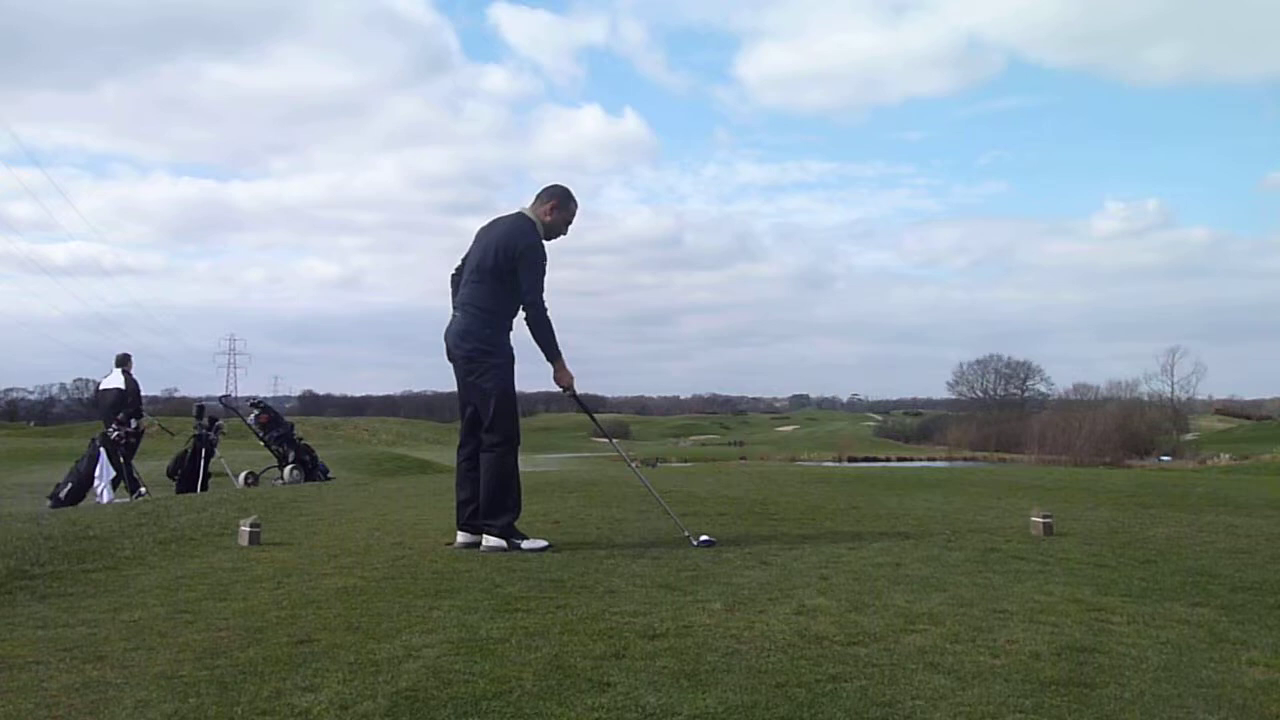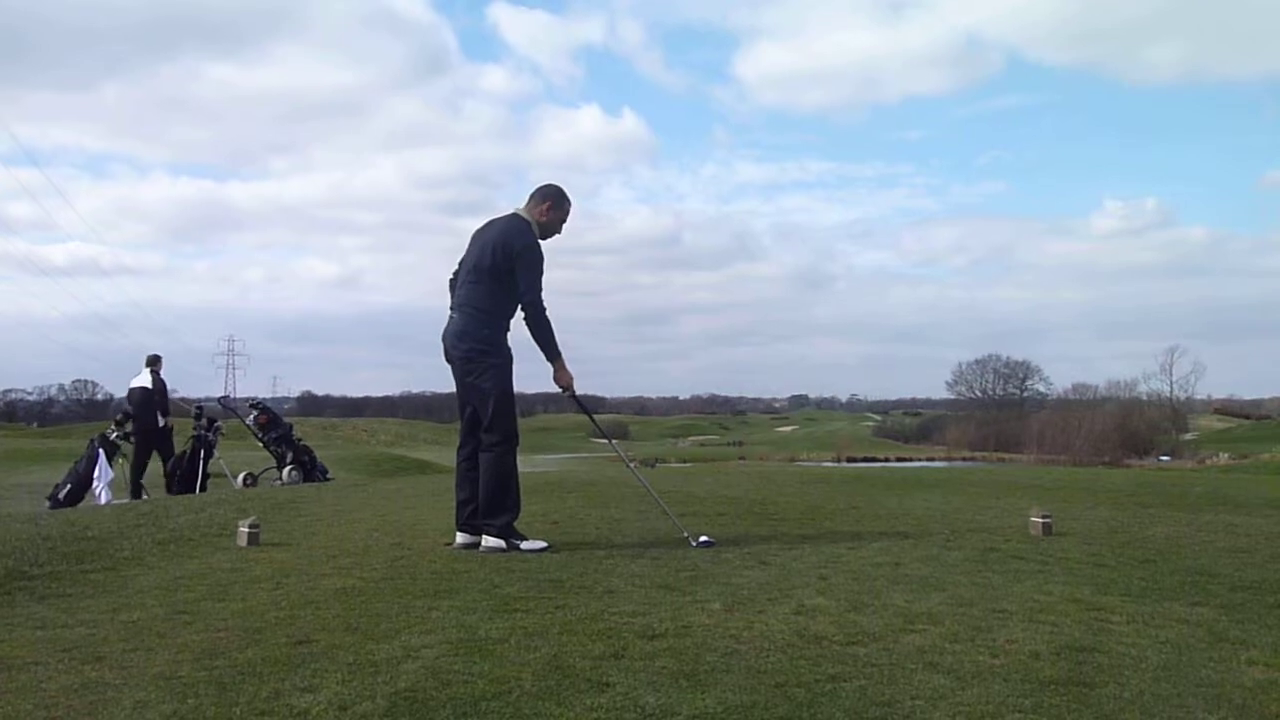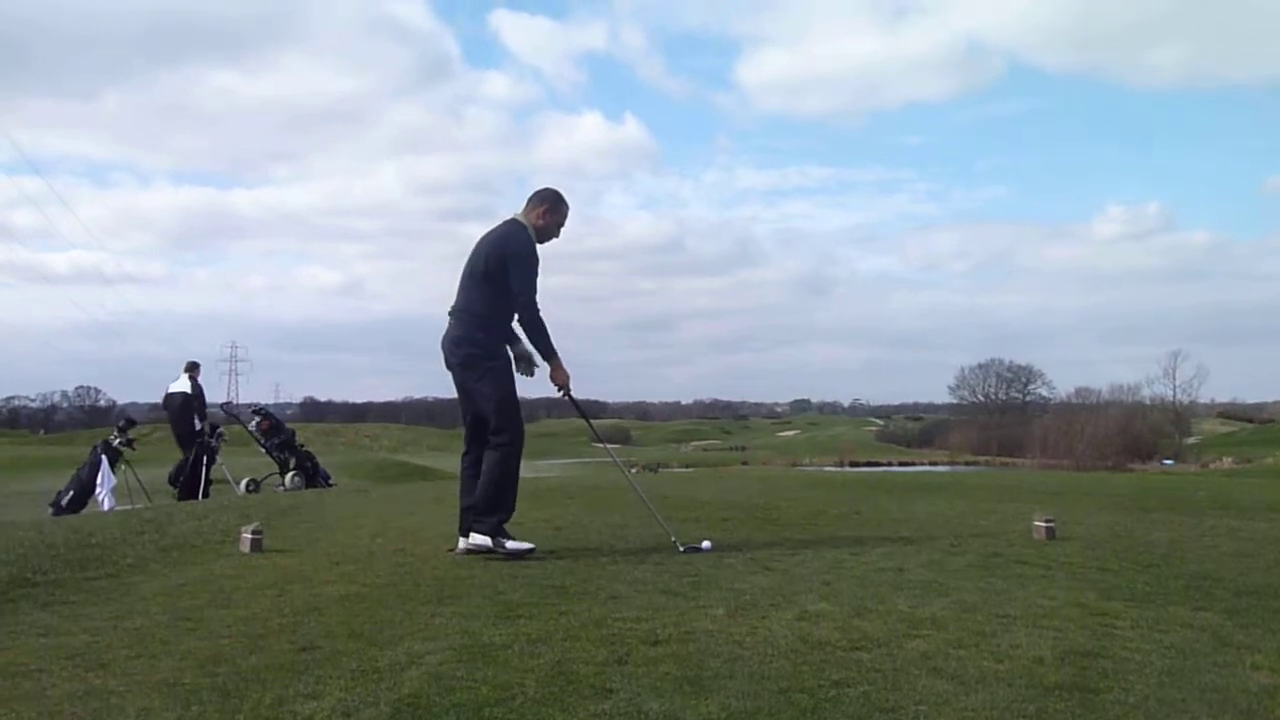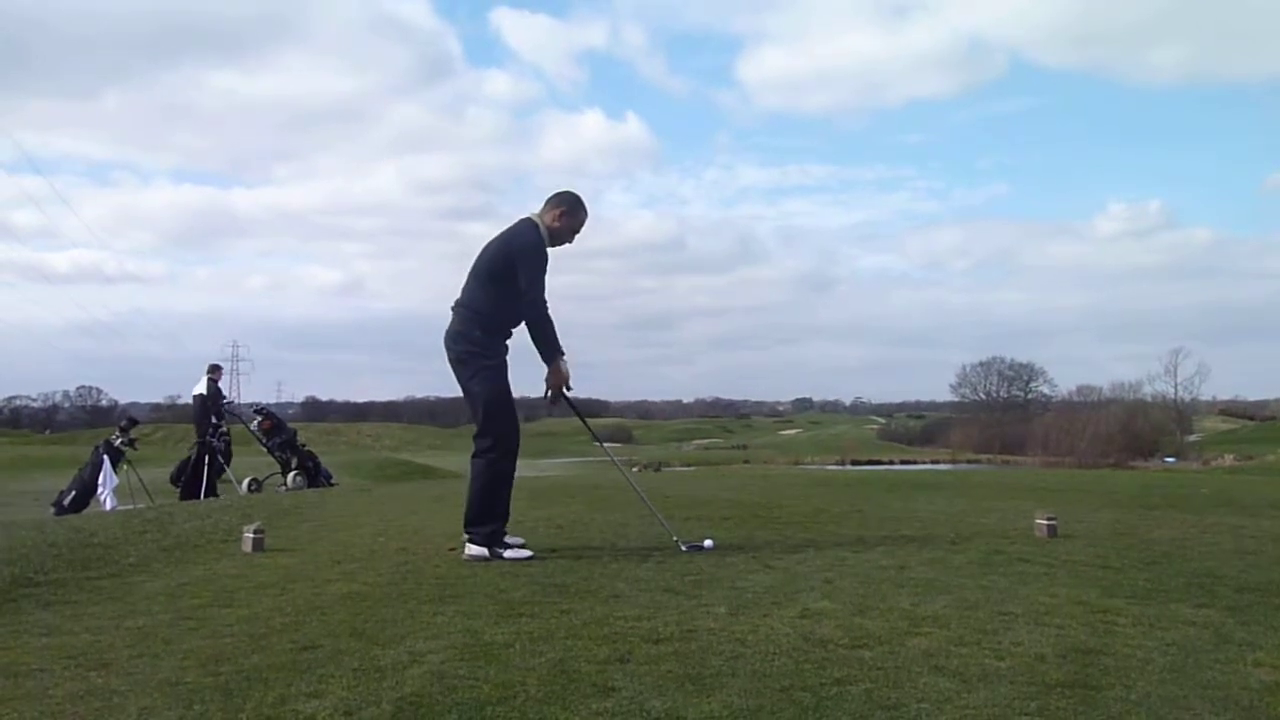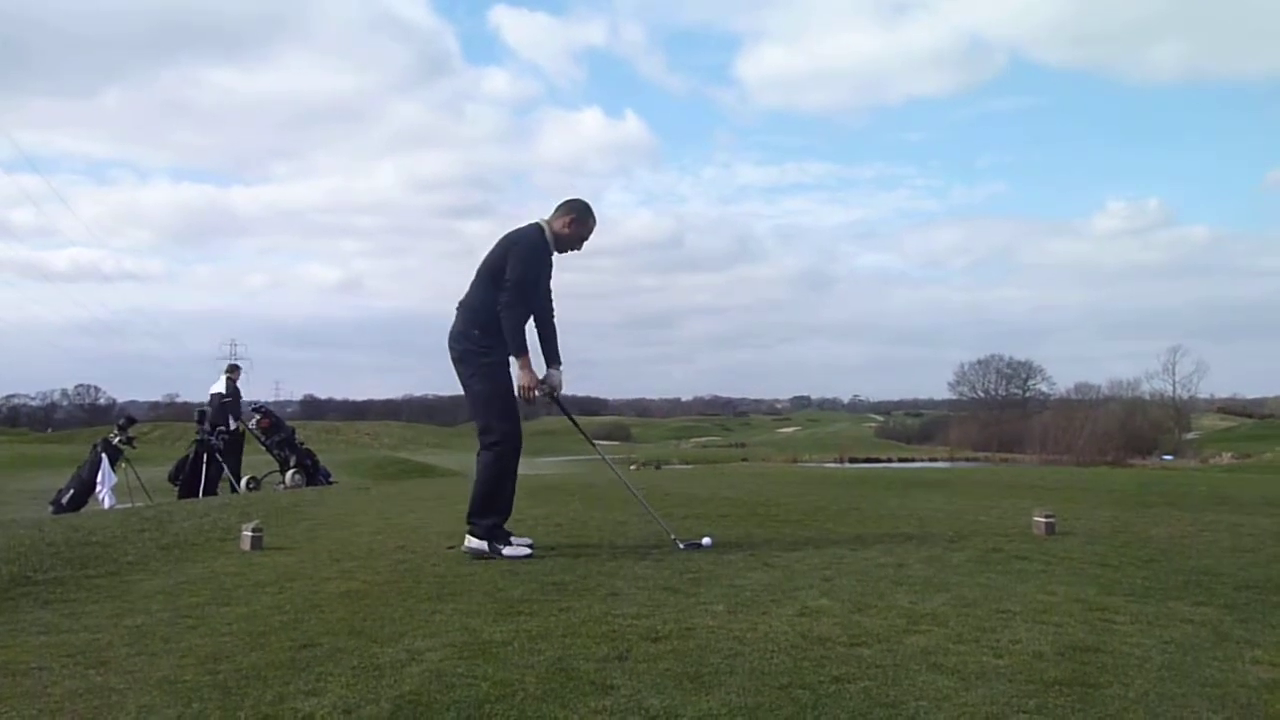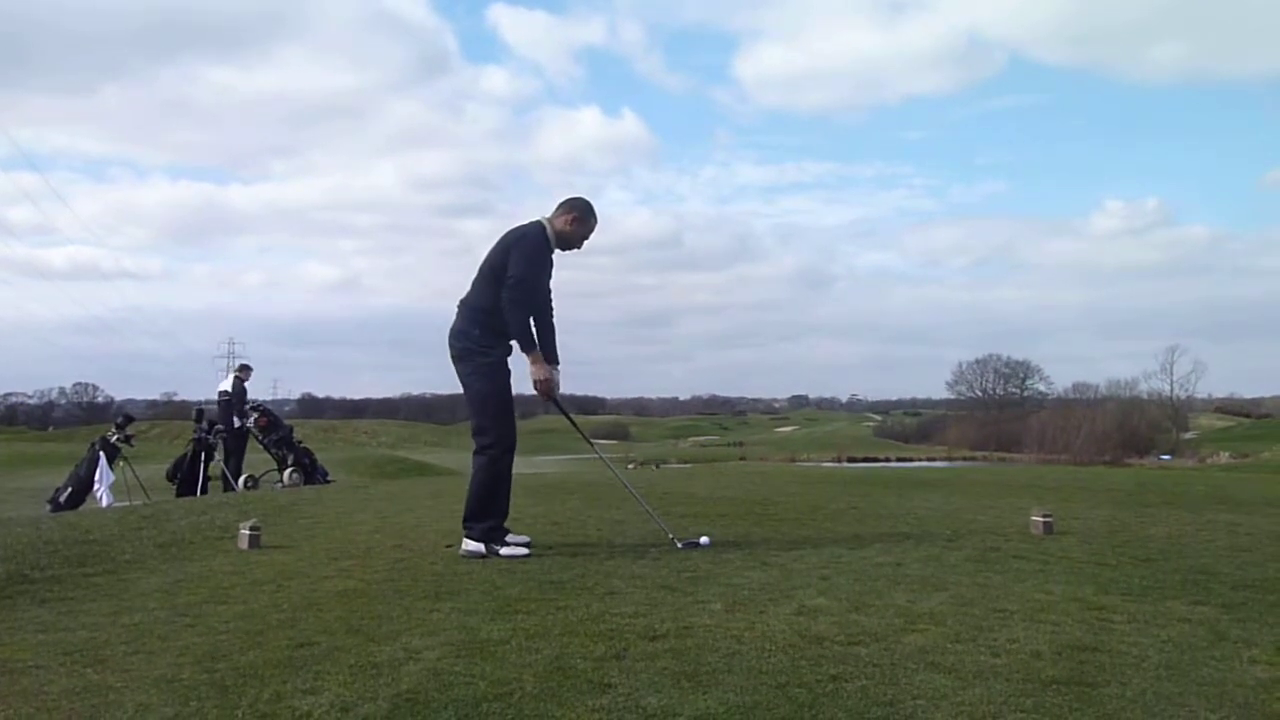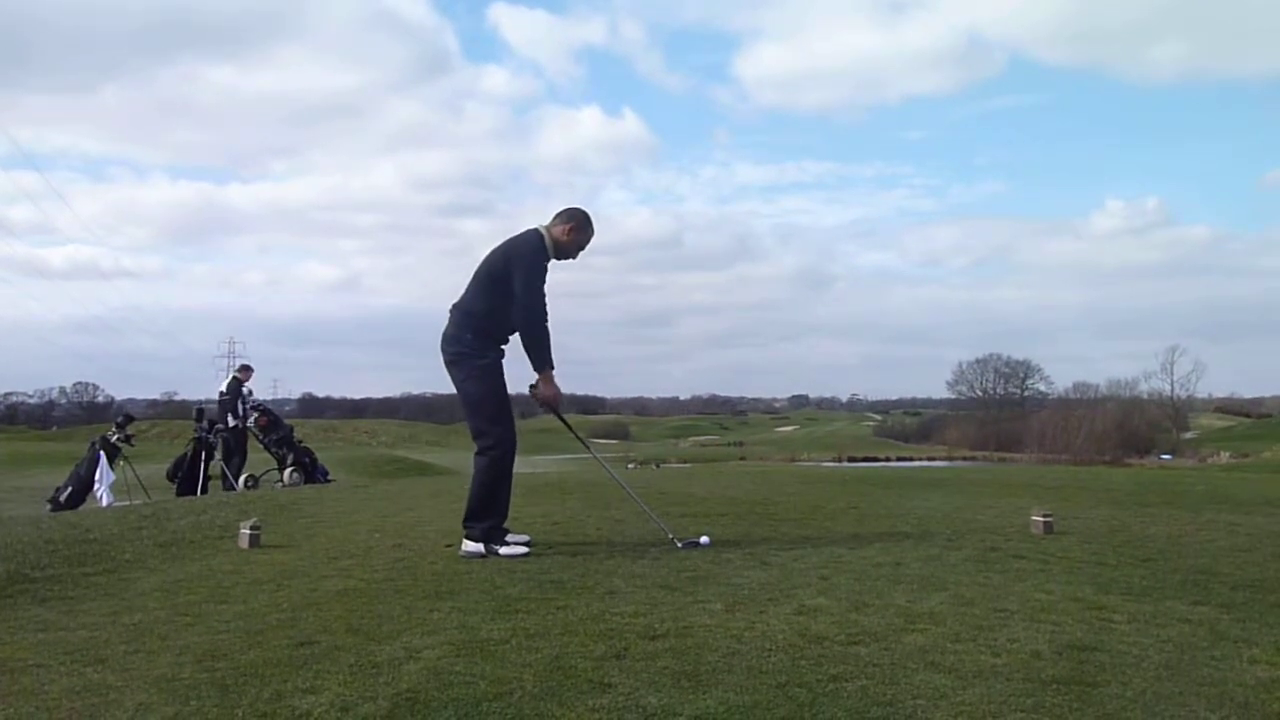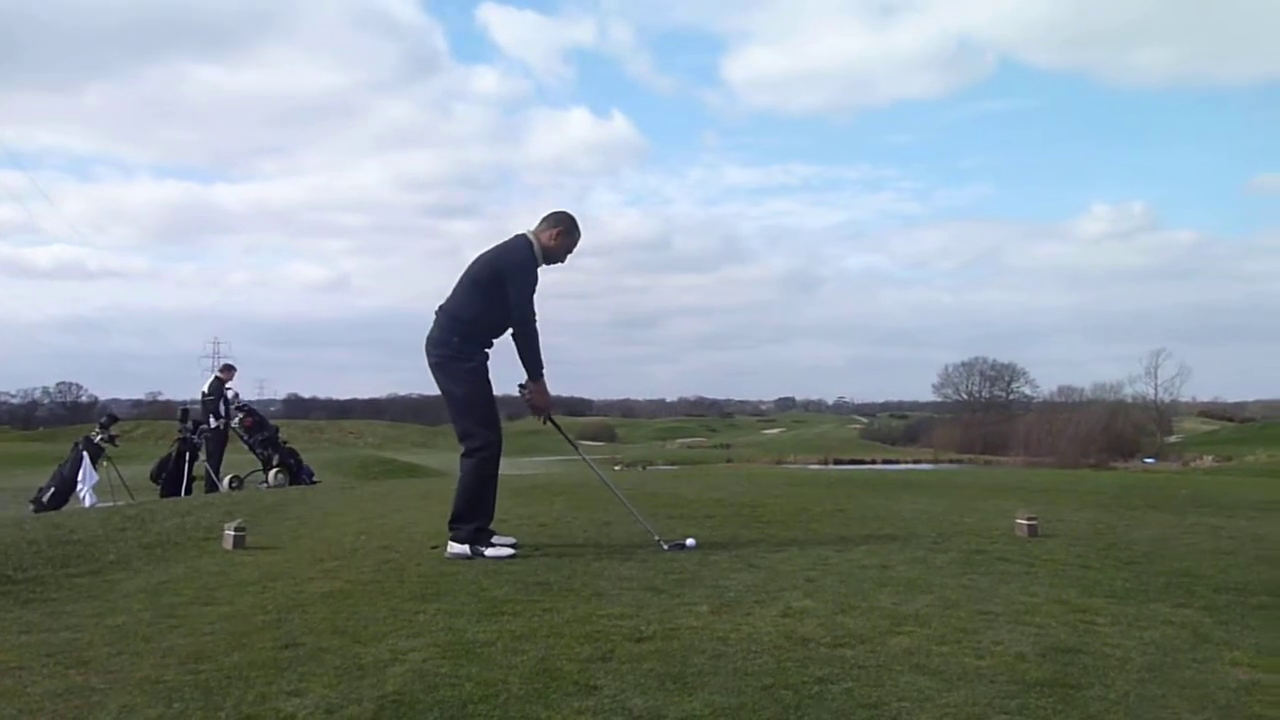
dt=0.5s
person 1, frame 1
left shoulder: (497, 227)
right shoulder: (528, 241)
left elbow: (458, 276)
right elbow: (534, 308)
right wrist: (558, 364)
left hip: (463, 337)
right hip: (485, 343)
left knee: (475, 433)
right knee: (500, 435)
left ankle: (471, 526)
right ankle: (498, 529)
person 1, frame 2
left shoulder: (492, 229)
right shoulder: (524, 242)
left elbow: (457, 279)
right elbow: (533, 308)
right wrist: (558, 363)
left hip: (460, 337)
right hip: (483, 343)
left knee: (474, 434)
right knee: (499, 436)
left ankle: (470, 526)
right ankle: (498, 530)
person 1, frame 3
left shoulder: (500, 237)
right shoulder: (519, 245)
right elbow: (527, 309)
left wrist: (518, 346)
right wrist: (553, 361)
left hip: (464, 344)
right hip: (479, 349)
left knee: (480, 438)
right knee: (506, 435)
left ankle: (472, 530)
right ankle: (486, 527)
person 1, frame 4
left shoulder: (522, 238)
right shoulder: (529, 243)
left elbow: (534, 307)
right elbow: (532, 309)
left wrist: (557, 359)
right wrist: (553, 364)
left hip: (474, 343)
right hip: (477, 345)
left knee: (502, 437)
right knee: (496, 440)
left ankle: (484, 528)
right ankle: (482, 538)
person 1, frame 5
left shoulder: (538, 251)
right shoulder: (529, 243)
left elbow: (543, 313)
right elbow: (511, 303)
left wrist: (553, 367)
right wrist: (523, 365)
left hip: (485, 345)
right hip: (477, 344)
left knee: (505, 437)
right knee: (501, 436)
left ankle: (492, 528)
right ankle: (481, 531)
person 1, frame 6
left shoulder: (539, 249)
right shoulder: (531, 240)
left elbow: (541, 311)
right elbow: (513, 300)
left wrist: (551, 366)
right wrist: (535, 359)
left hip: (485, 344)
right hip: (477, 343)
left knee: (503, 438)
right knee: (494, 438)
left ankle: (490, 527)
right ankle: (478, 535)
person 1, frame 7
left shoulder: (531, 251)
right shoulder: (529, 251)
left elbow: (535, 317)
right elbow: (526, 317)
left wrist: (545, 375)
right wrist: (545, 377)
left hip: (476, 347)
right hip: (469, 347)
left knee: (502, 440)
right knee: (496, 440)
left ankle: (490, 528)
right ankle: (478, 535)
person 1, frame 8
left shoulder: (516, 255)
right shoulder: (520, 258)
left elbow: (520, 323)
right elbow: (524, 325)
left wrist: (534, 381)
right wrist: (538, 383)
left hip: (457, 349)
right hip: (456, 350)
left knee: (487, 441)
right knee: (482, 442)
left ankle: (475, 530)
right ankle: (464, 537)
